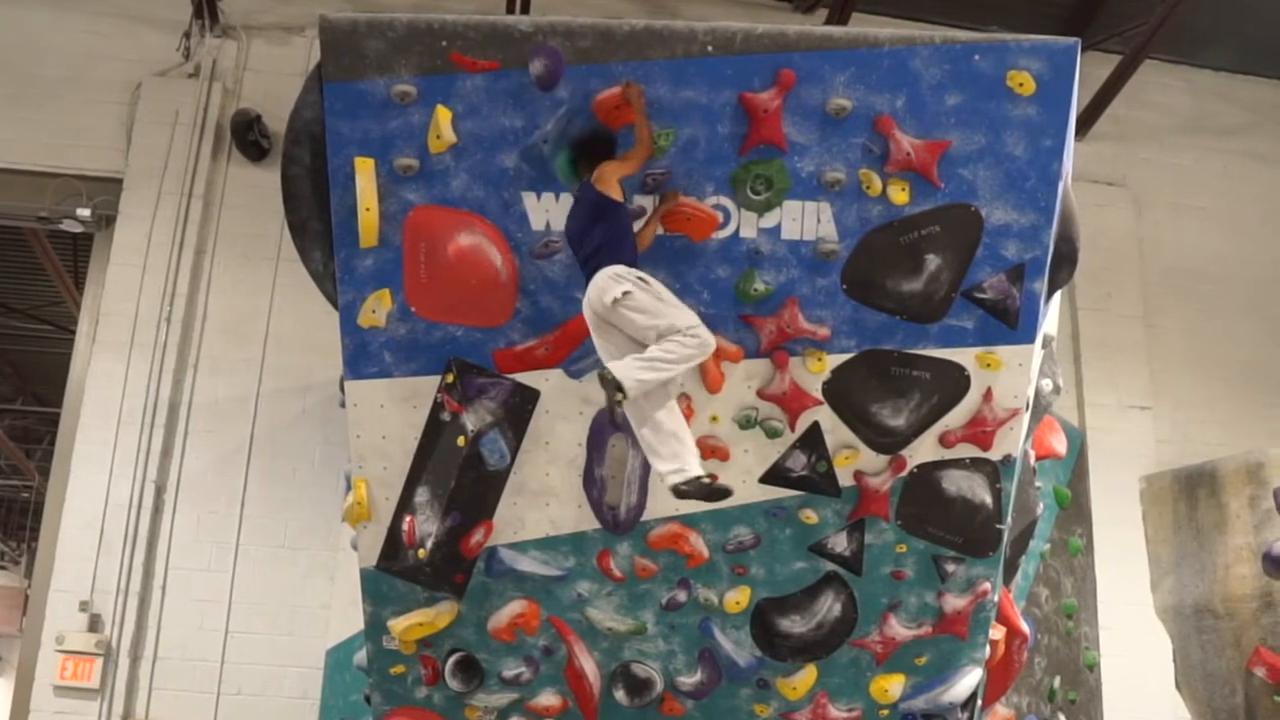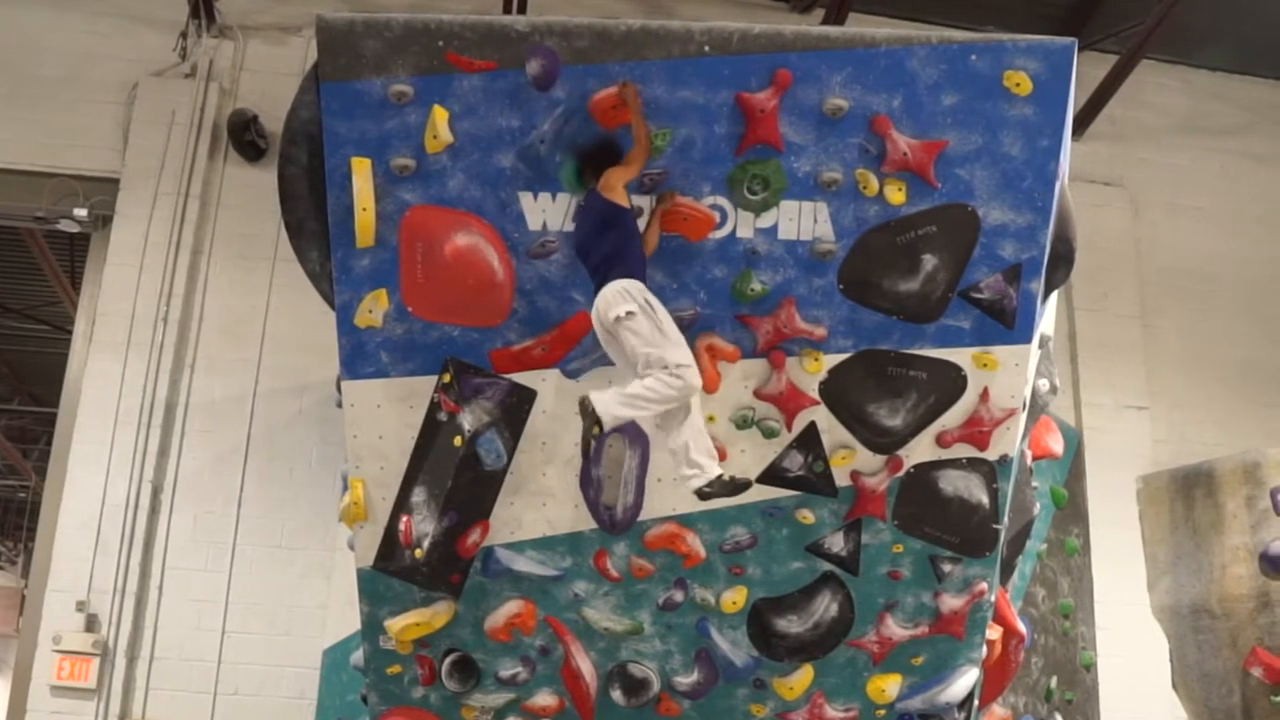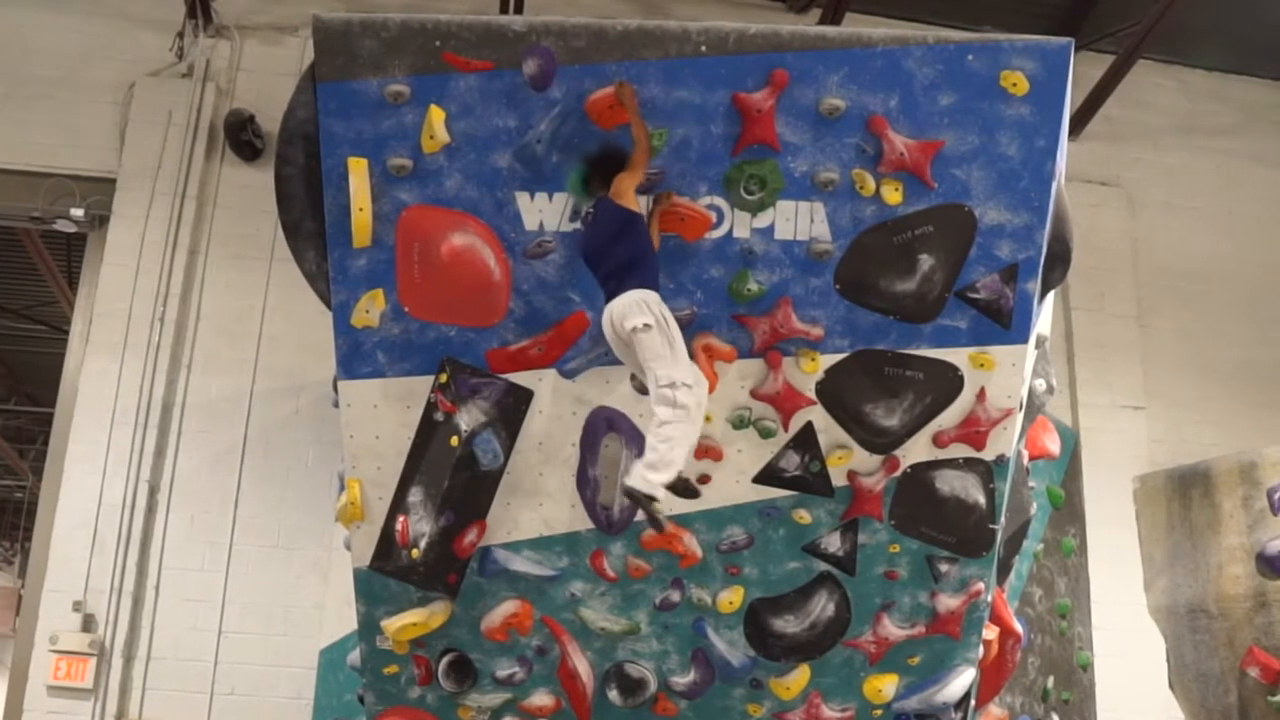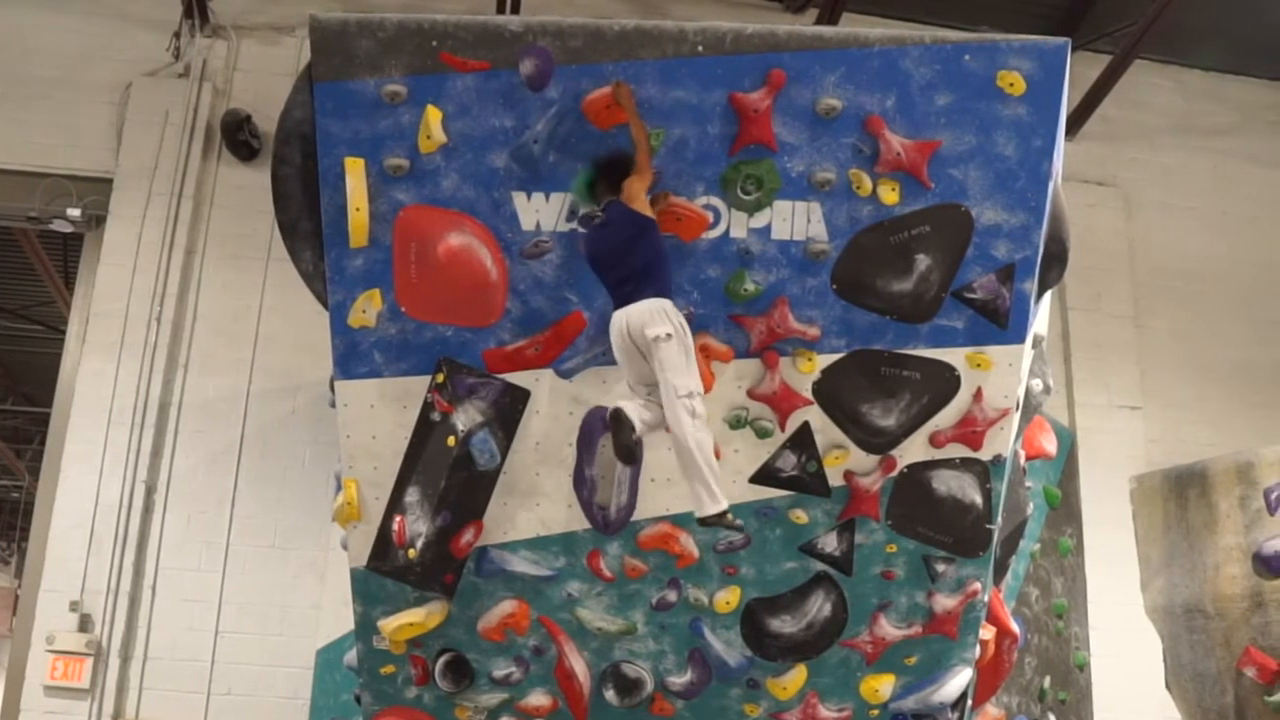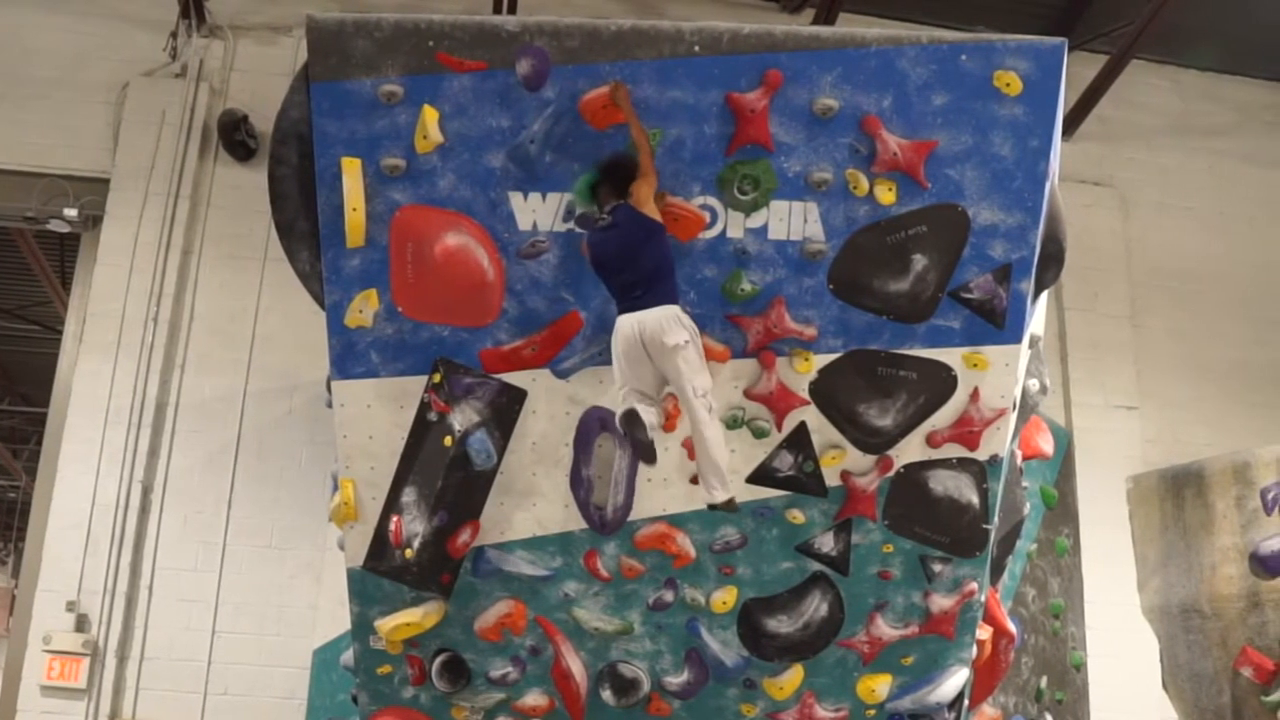
dt=0.2s
person 1, frame 1
left shoulder: (578, 216)
right shoulder: (605, 175)
right elbow: (644, 150)
left wrist: (659, 210)
right wrist: (637, 107)
left hip: (596, 298)
right hip: (617, 282)
left knee: (649, 394)
right knee: (695, 338)
left ankle: (684, 474)
right ankle: (623, 377)
person 1, frame 2
left shoulder: (585, 225)
right shoulder: (609, 183)
left elbow: (640, 249)
right elbow: (642, 150)
left wrist: (659, 210)
right wrist: (634, 107)
left hip: (606, 306)
right hip: (626, 297)
left knee: (670, 394)
right knee: (679, 377)
left ankle: (706, 476)
right ankle: (603, 408)
person 1, frame 3
left shoulder: (590, 234)
right shoulder: (619, 193)
right elbow: (643, 152)
left wrist: (654, 213)
right wrist: (631, 108)
left hip: (615, 313)
right hip: (640, 306)
left knee: (691, 387)
right knee: (679, 396)
left ankle: (665, 470)
right ankle: (645, 482)
person 1, frame 4
left shoulder: (591, 239)
right shoulder: (631, 197)
right elbow: (644, 154)
left wrist: (651, 213)
right wrist: (628, 108)
left hip: (621, 321)
right hip: (655, 312)
left knee: (652, 396)
right knee: (685, 407)
left ankle: (627, 416)
right ankle: (711, 506)
person 1, frame 5
left shoulder: (592, 241)
right shoulder: (640, 202)
right elbow: (645, 155)
right wrist: (625, 107)
left hip: (626, 326)
right hip: (666, 319)
left knee: (647, 402)
right knee: (698, 405)
left ankle: (634, 416)
right ankle: (719, 493)
